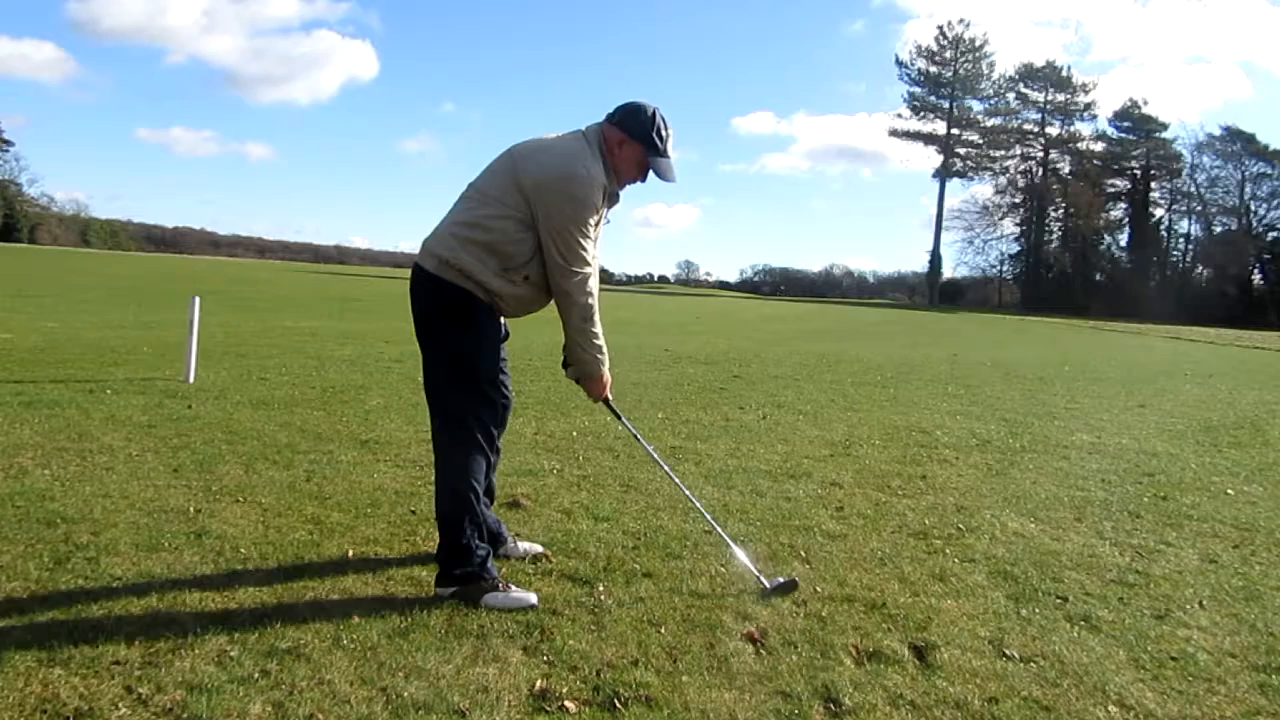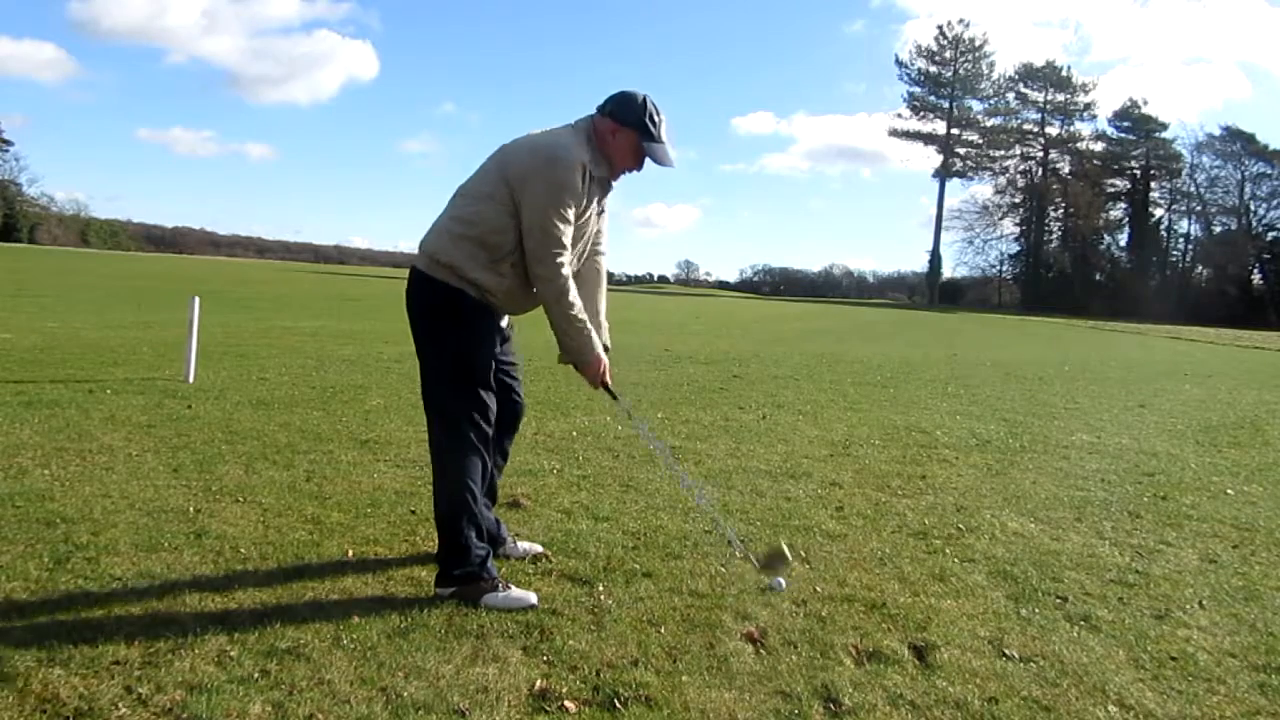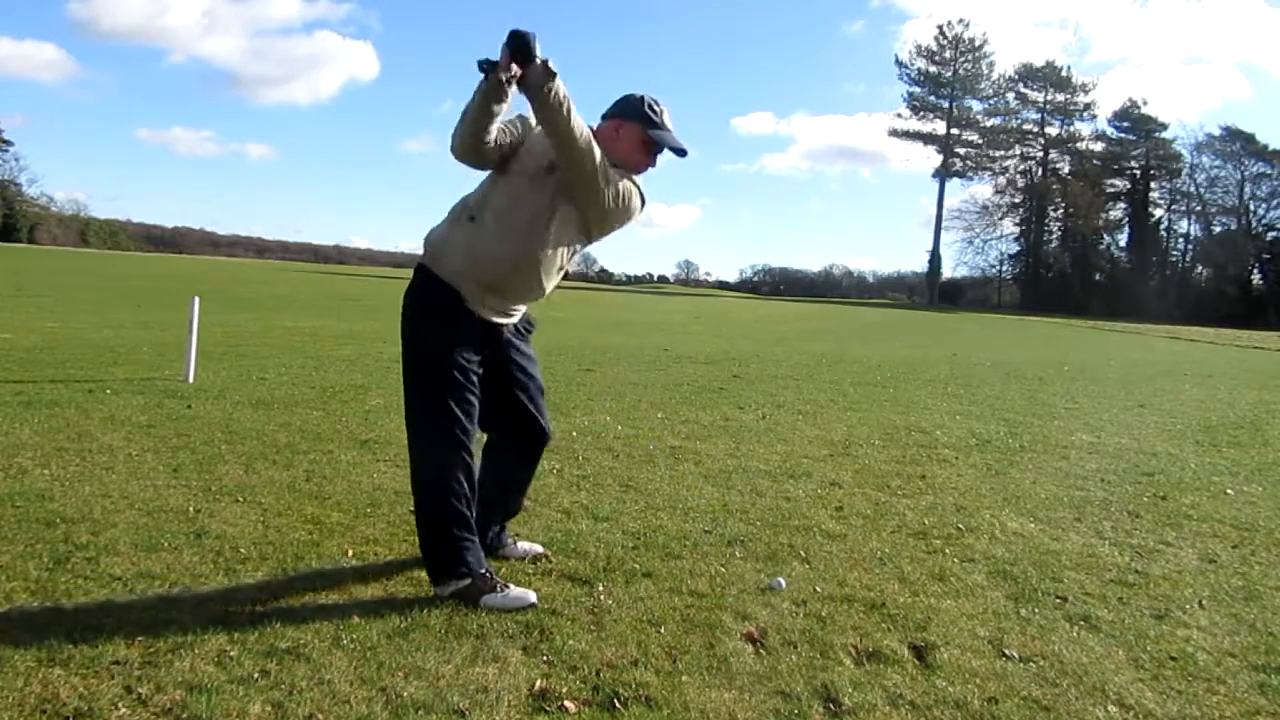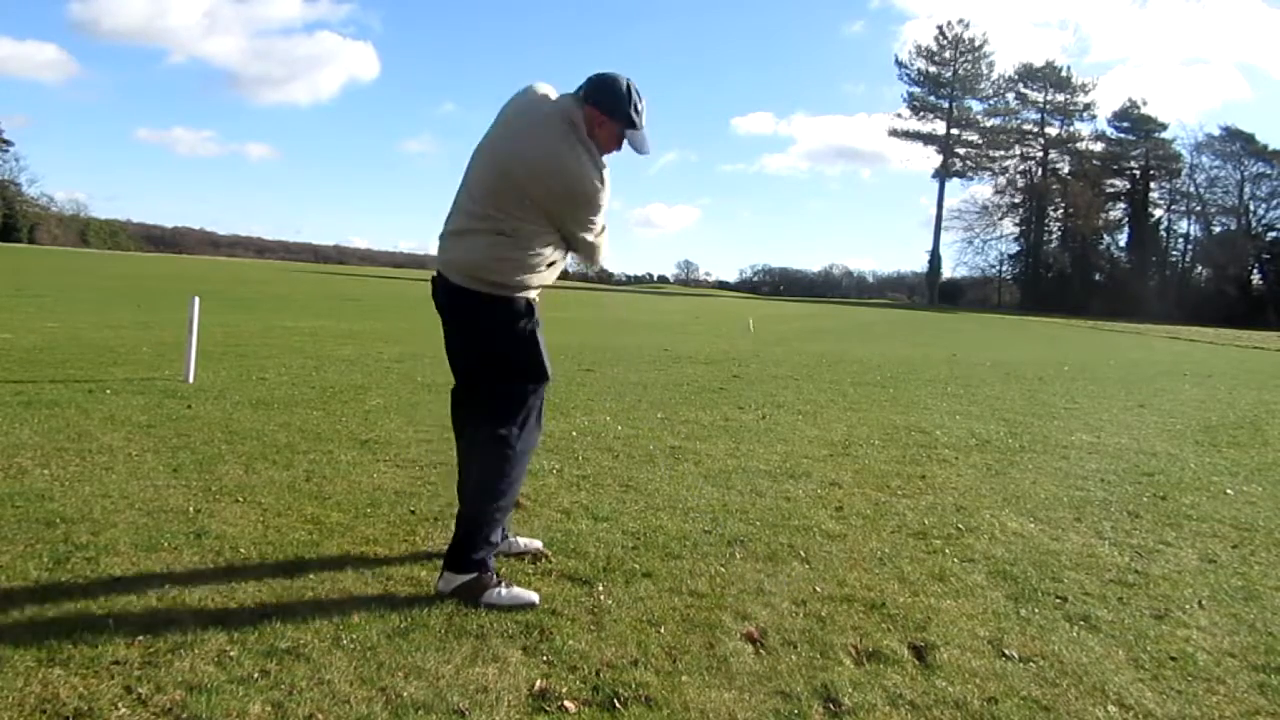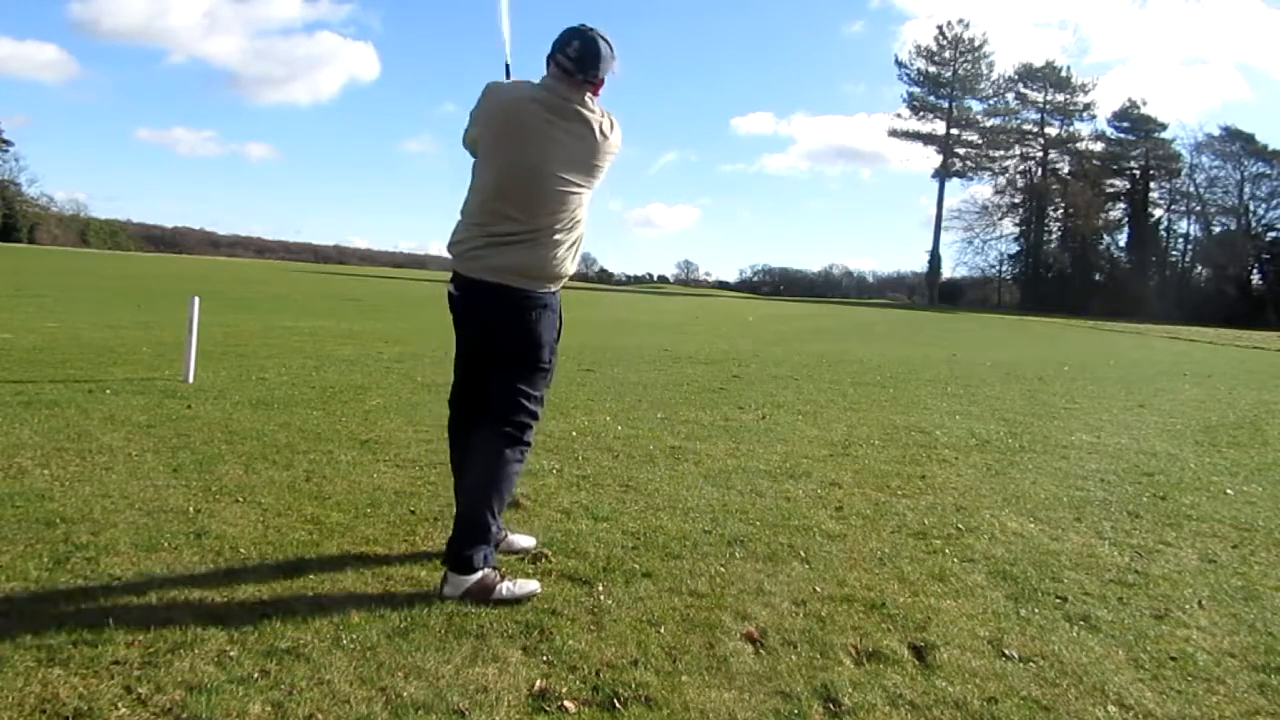
dt=0.4s
person 1, frame 1
left shoulder: (580, 166)
right shoulder: (574, 175)
left elbow: (580, 276)
right elbow: (572, 282)
left wrist: (583, 355)
right wrist: (592, 363)
left hip: (468, 292)
right hip: (454, 291)
left knee: (489, 413)
right knee: (468, 427)
left ankle: (482, 531)
right ankle: (465, 570)
person 1, frame 2
left shoulder: (591, 173)
right shoulder: (559, 161)
left elbow: (589, 263)
right elbow: (550, 269)
left wrist: (596, 341)
right wrist: (584, 349)
left hip: (480, 299)
right hip: (449, 292)
left knee: (502, 413)
right knee: (466, 426)
left ankle: (481, 530)
right ankle: (464, 571)
person 1, frame 3
left shoulder: (622, 197)
right shoulder: (536, 131)
left elbow: (583, 170)
right elbow: (471, 148)
left wrist: (545, 91)
right wrist: (498, 86)
left hip: (505, 320)
right hip: (443, 297)
left knee: (527, 430)
right knee: (447, 433)
left ankle: (485, 533)
right ankle: (457, 570)
person 1, frame 4
left shoulder: (531, 103)
right shoulder: (585, 172)
right elbow: (587, 243)
right wrist: (592, 248)
left hip: (461, 284)
right hip: (496, 299)
left knee: (485, 413)
right knee: (513, 420)
left ankle: (485, 531)
right ankle: (467, 566)
person 1, frame 5
left shoulder: (500, 102)
right shoulder: (606, 136)
left hip: (470, 282)
right hip: (528, 297)
left knee: (473, 412)
right knee: (507, 426)
left ankle: (479, 530)
right ankle: (468, 565)
